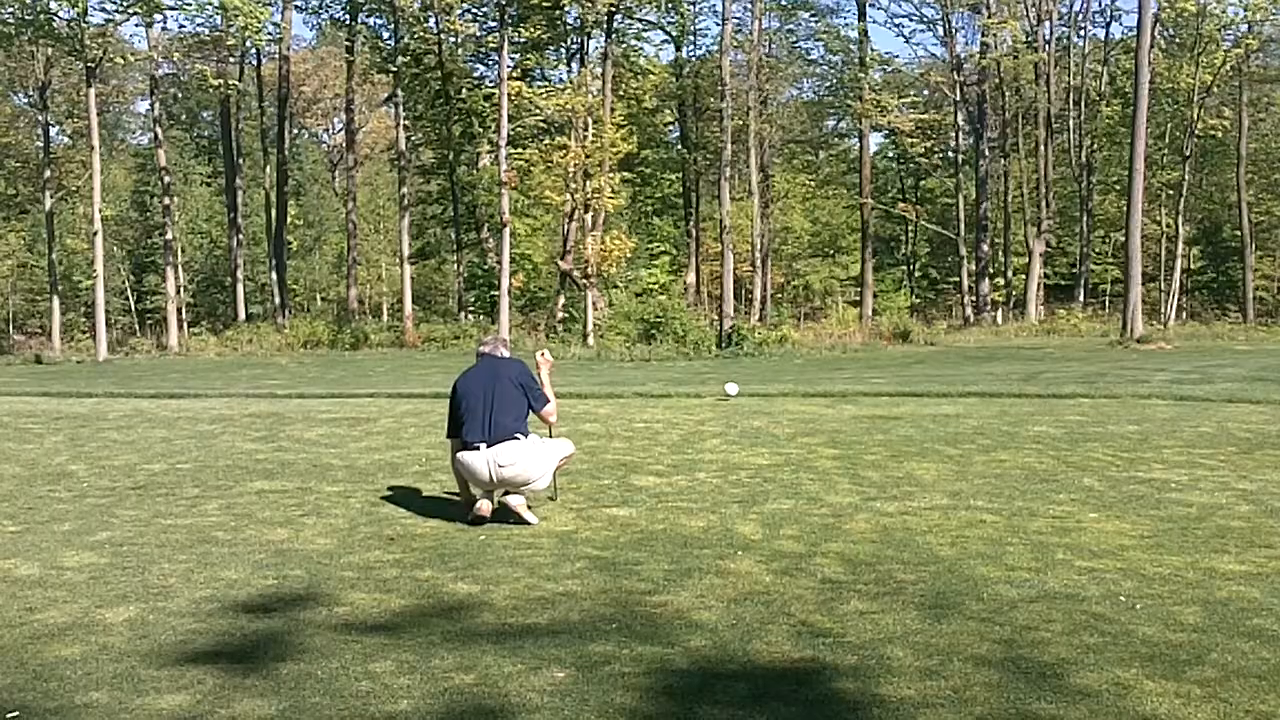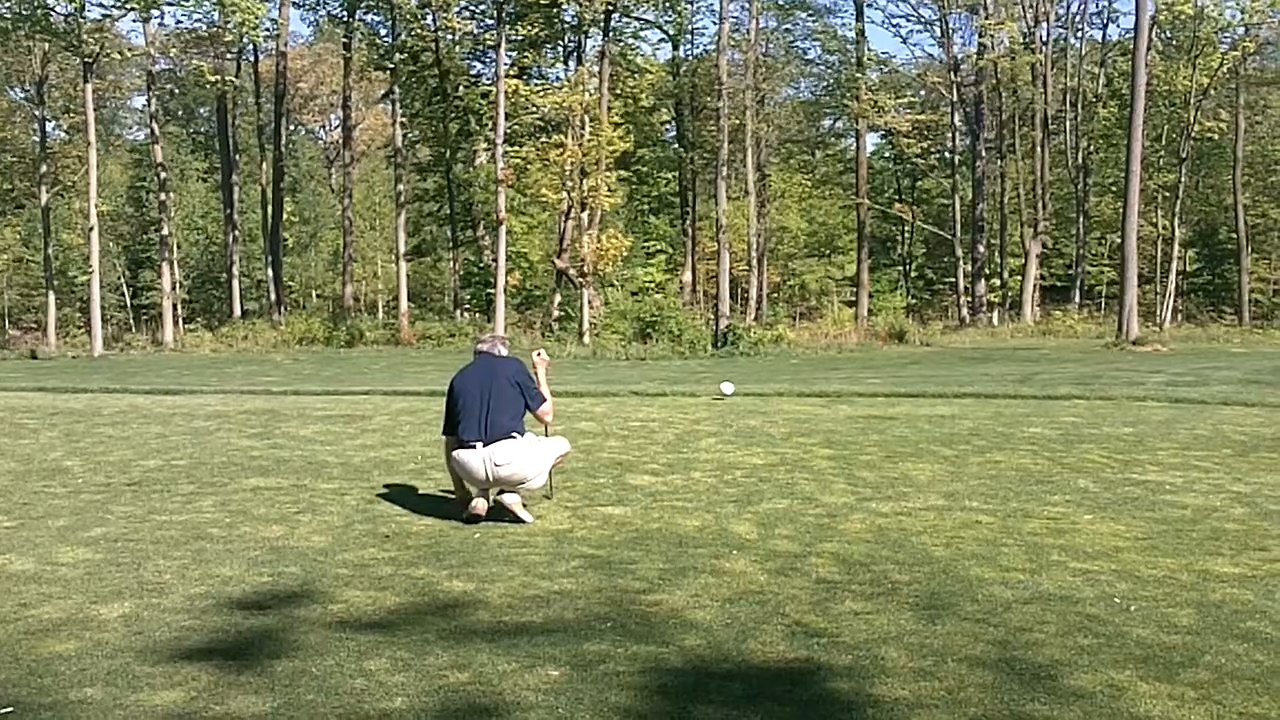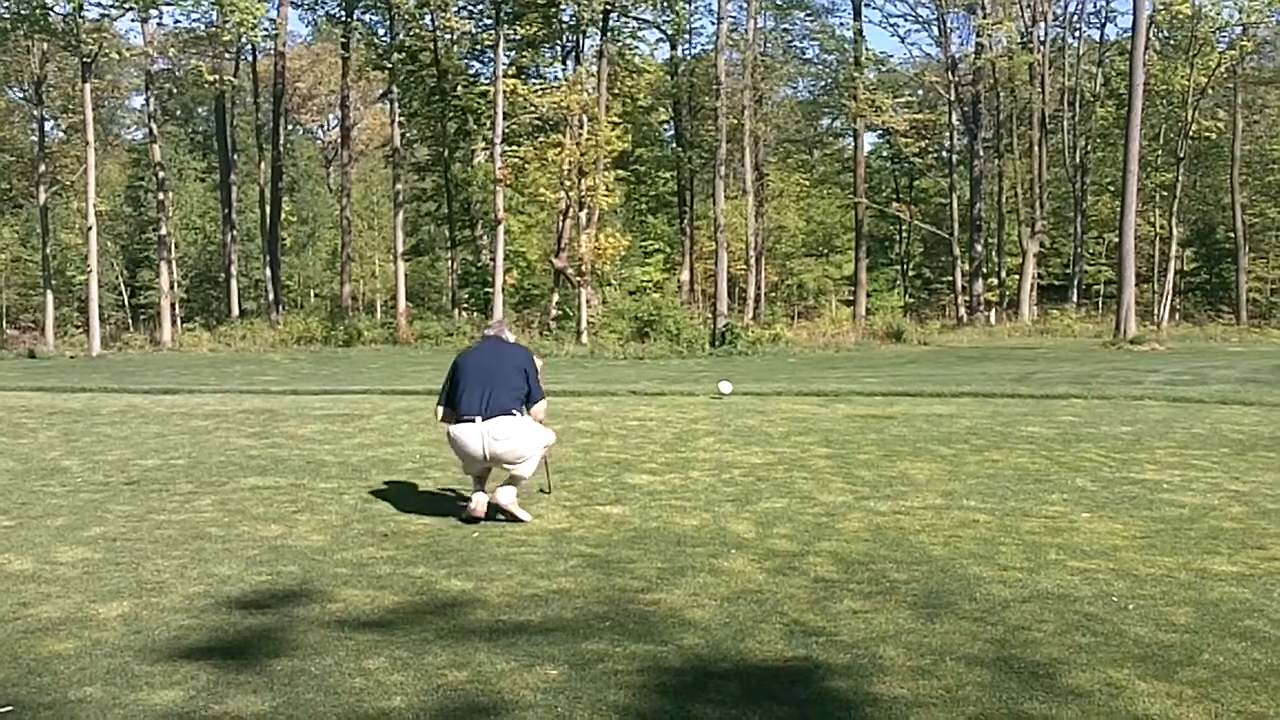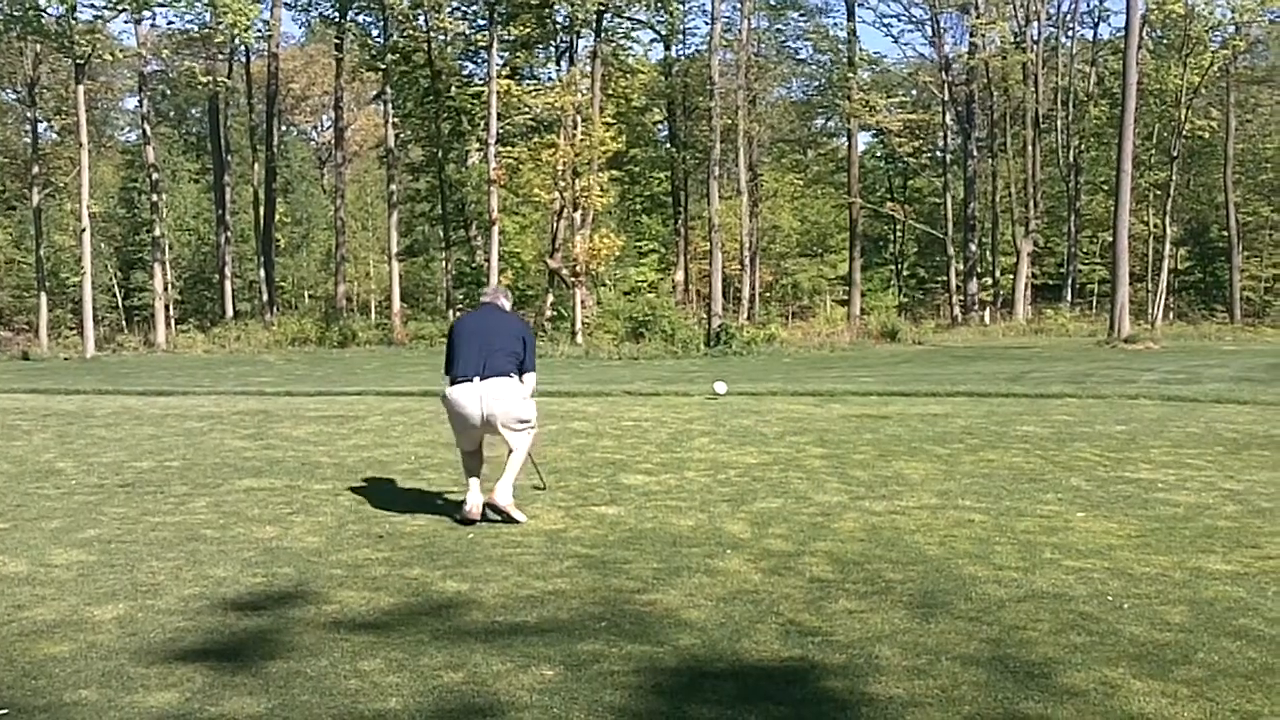
dt=0.3s
person 1, frame 1
left shoulder: (462, 380)
right shoulder: (516, 367)
left elbow: (456, 447)
right elbow: (550, 417)
left wrist: (465, 494)
right wrist: (544, 373)
left hip: (474, 467)
right hip: (514, 460)
right knee: (566, 447)
left ankle: (484, 499)
right ankle: (516, 494)
person 1, frame 2
left shoulder: (460, 378)
right shoulder: (513, 366)
left elbow: (450, 444)
right elbow: (546, 416)
left wrist: (459, 487)
right wrist: (541, 372)
left hip: (470, 467)
right hip: (510, 459)
right knee: (562, 445)
left ankle: (480, 498)
right ankle: (511, 492)
person 1, frame 3
left shoulder: (464, 356)
right shoulder: (520, 353)
left elbow: (442, 414)
right elbow: (538, 414)
right wrist: (536, 375)
left hip: (465, 437)
right hip: (505, 436)
right knee: (546, 436)
left ankle: (478, 497)
right ankle: (507, 492)
person 1, frame 4
left shoulder: (460, 322)
right shoulder: (518, 324)
right elbow: (529, 382)
right wrist: (517, 402)
left hip: (462, 396)
right hip: (502, 392)
left knee: (470, 443)
right knee: (527, 427)
left ankle: (473, 500)
right ankle: (502, 492)
